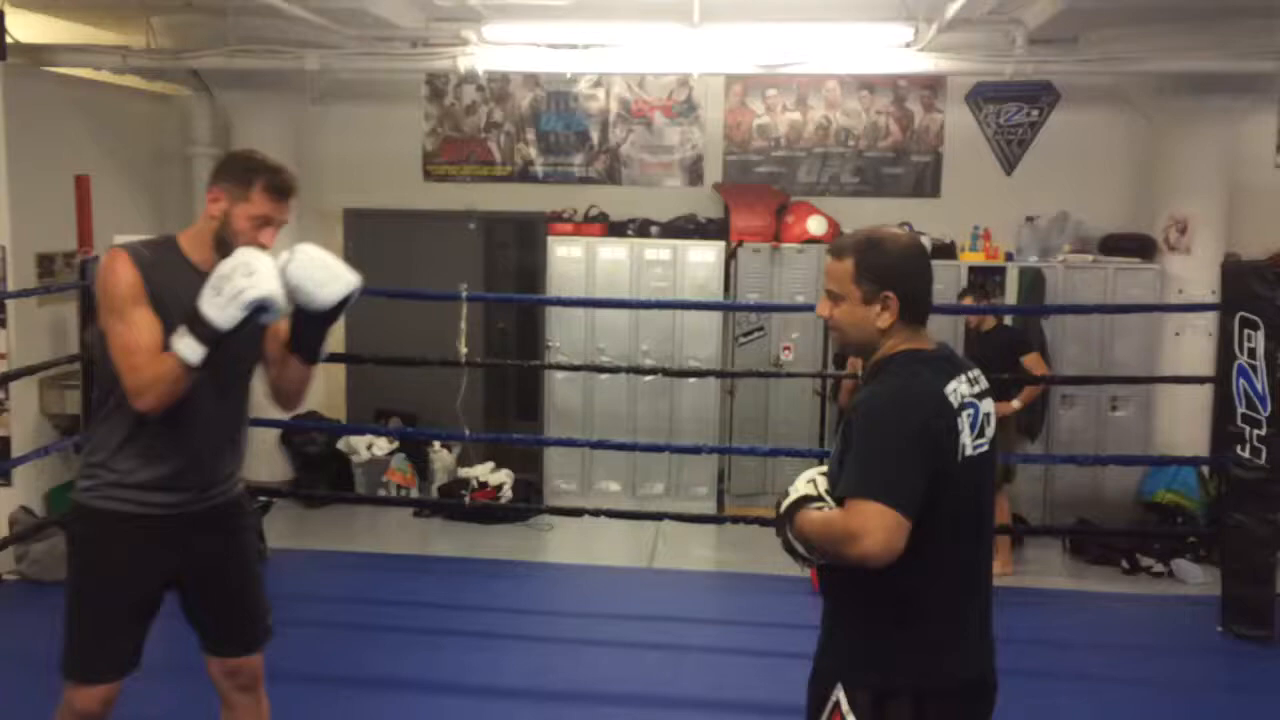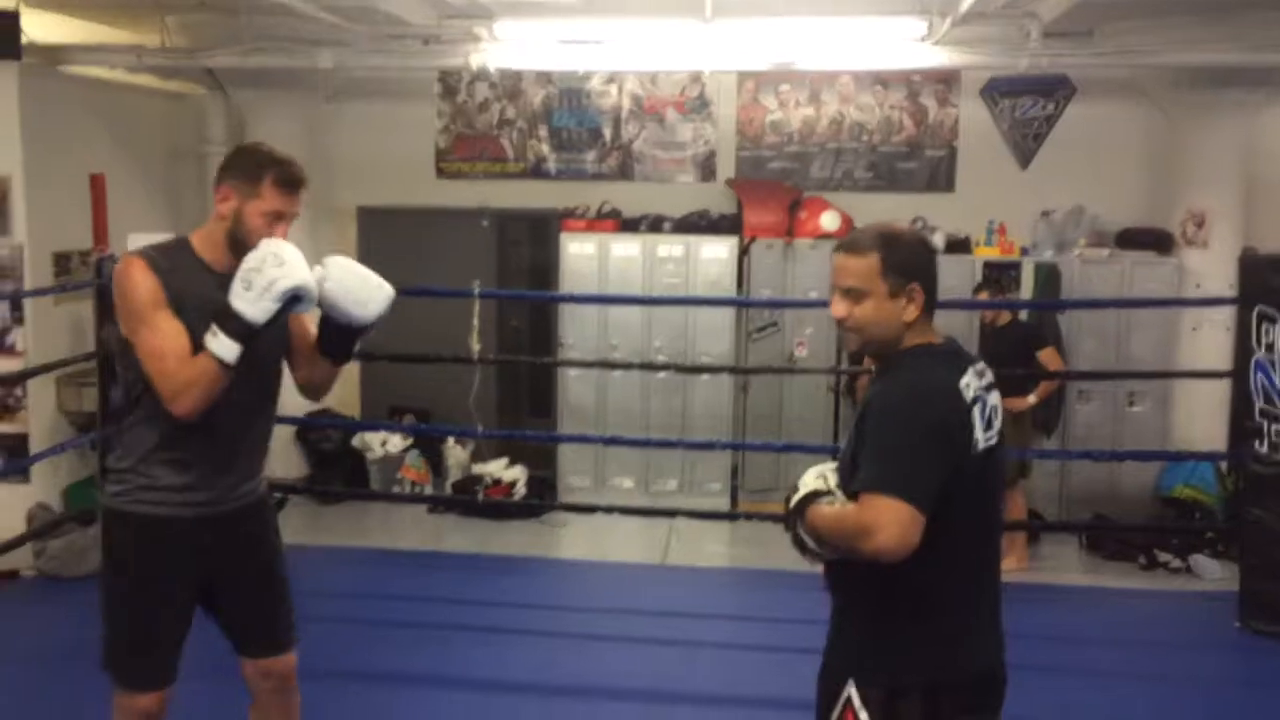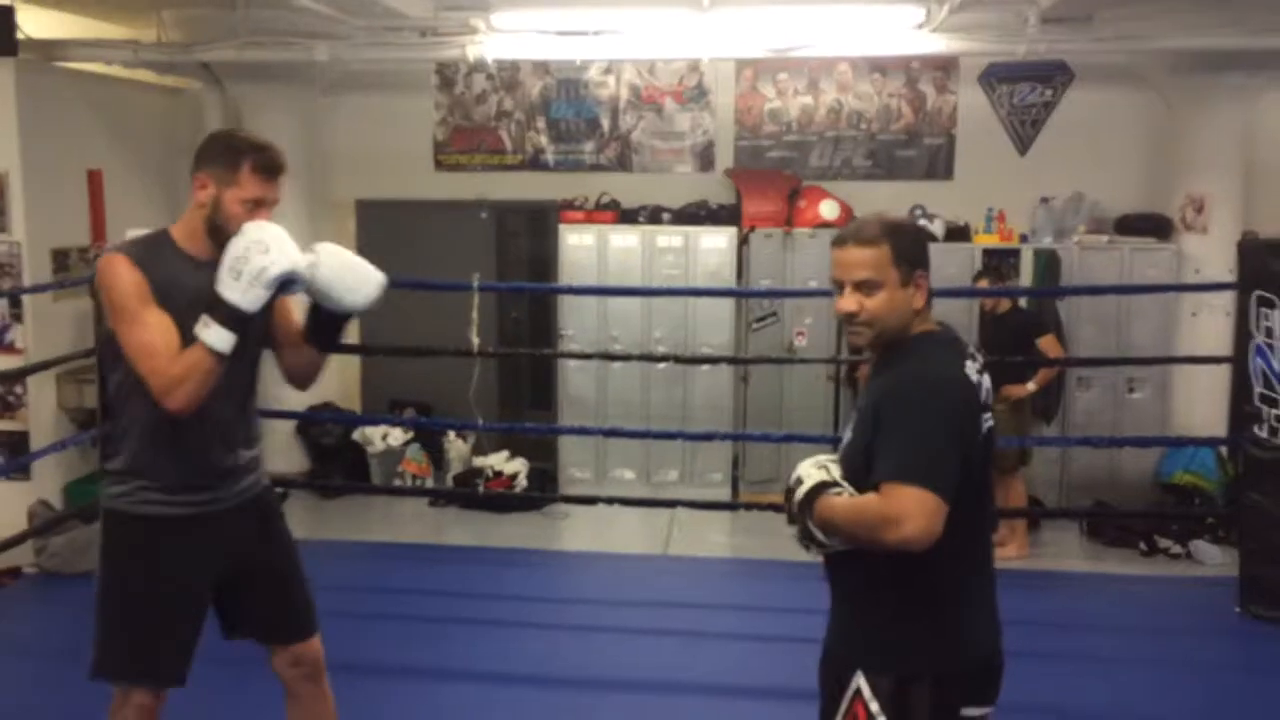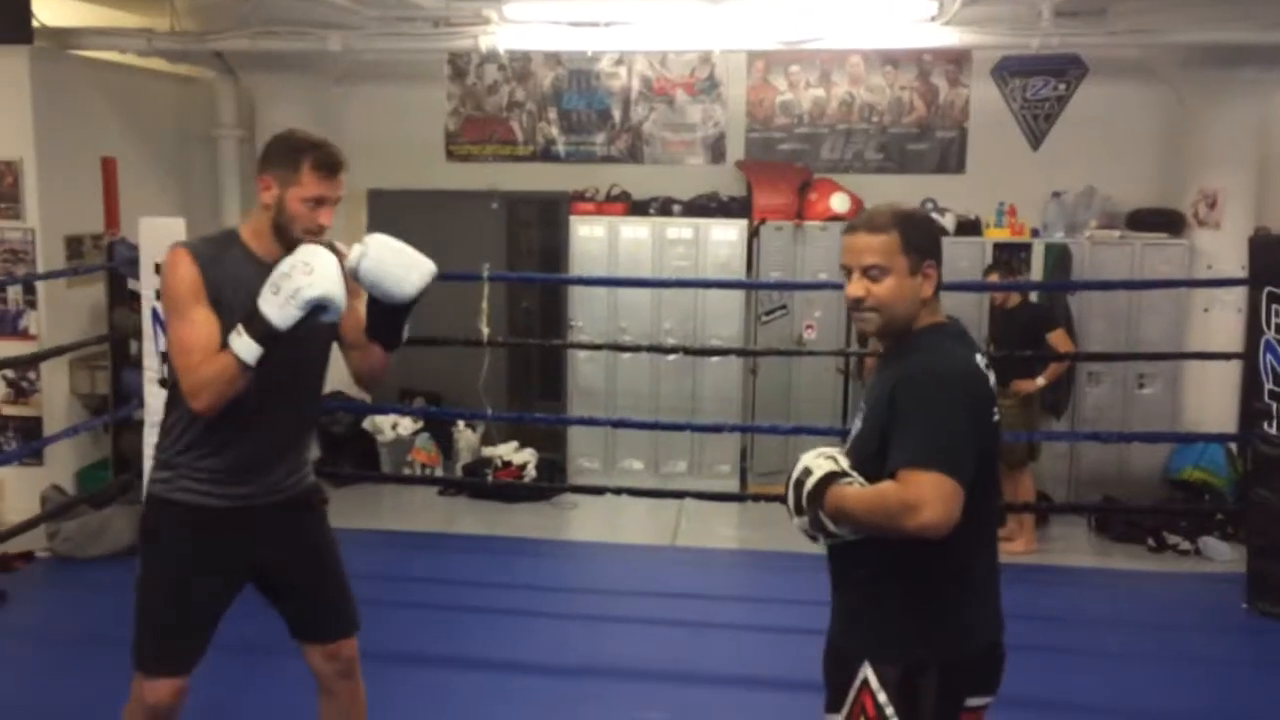
dt=0.3s
person 1, frame 1
left shoulder: (255, 280)
right shoulder: (128, 269)
left elbow: (287, 394)
right elbow: (147, 393)
left wrist: (313, 321)
right wrist: (209, 321)
left hip: (214, 505)
right hip: (121, 508)
left knee: (242, 673)
person 1, frame 2
left shoulder: (277, 278)
right shoulder: (144, 274)
left elbow: (313, 385)
right elbow: (183, 397)
left wrist: (342, 326)
right wrist: (242, 318)
left hip: (239, 506)
right hip: (151, 513)
left knee: (275, 673)
person 1, frame 3
left shoulder: (260, 265)
right shoulder: (127, 269)
left elbow: (297, 372)
right elbow: (175, 393)
left wrist: (327, 317)
right wrist: (230, 307)
left hip: (241, 499)
right hip: (153, 514)
left knee: (304, 658)
person 1, frame 4
left shoulder: (331, 267)
right shoulder: (193, 265)
left elbow: (370, 375)
right elbow: (201, 394)
left wrist: (390, 312)
right wrist: (266, 321)
left hip: (287, 495)
right hip: (195, 502)
left knee: (339, 656)
person 2, frame 1
left shoulder: (891, 403)
right shoulder: (961, 377)
left elbow: (872, 539)
left wrist: (799, 517)
right wrist: (838, 493)
left hip: (887, 672)
person 2, frame 2
left shoulder: (906, 397)
right shoulder: (964, 369)
left elbow: (885, 533)
left wrist: (809, 512)
right wrist: (846, 493)
left hip: (899, 667)
person 2, frame 3
left shoulder: (919, 385)
right shoulder: (938, 358)
left elbow: (908, 522)
left wrist: (817, 505)
right wrist: (845, 486)
left hip: (900, 654)
person 2, frame 4
left shoulder: (933, 376)
right shoulder: (928, 353)
left elbow: (926, 507)
left wrist: (826, 495)
right wrist: (847, 475)
left hip: (906, 646)
person 3, frame 1
left shoulder: (1010, 336)
right shoulder: (972, 337)
left elbow: (1041, 374)
left wrist: (1014, 404)
left hip: (997, 420)
left knee: (997, 488)
left ankle: (1004, 558)
person 3, frame 2
left shoulder: (1025, 332)
right shoulder: (987, 333)
left elbow: (1057, 369)
left wrist: (1030, 399)
left hip: (1012, 415)
left knee: (1012, 484)
left ankle: (1019, 553)
right ankle: (1003, 542)
person 3, frame 3
left shoulder: (1025, 319)
right shoulder: (987, 320)
left elbow: (1057, 356)
left wrist: (1030, 386)
left hip: (1012, 403)
left knee: (1012, 471)
right knee: (996, 469)
left ankle: (1020, 541)
right ankle: (1004, 529)
person 3, frame 4
left shoulder: (1035, 313)
right shoulder: (997, 314)
left elbow: (1067, 351)
left wrist: (1039, 381)
left hip: (1020, 398)
right hip: (997, 395)
left knee: (1020, 466)
right knee: (1004, 464)
left ankle: (1028, 536)
right ankle: (1012, 524)
